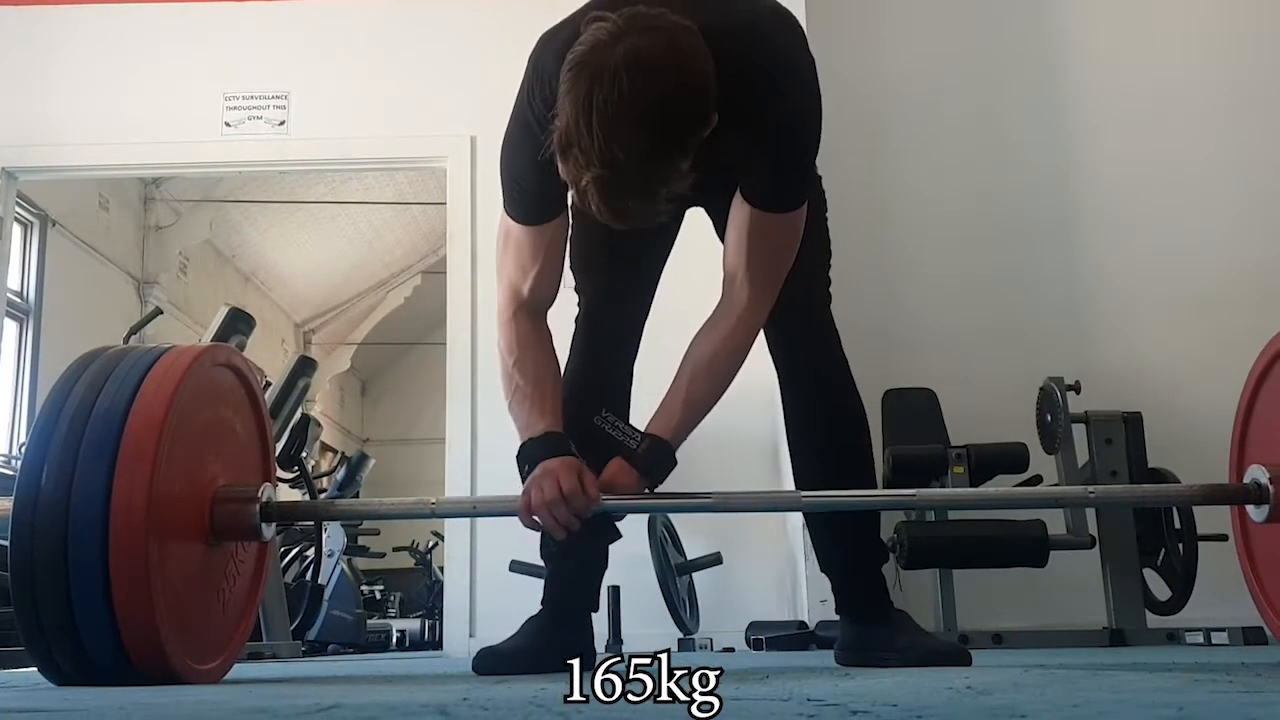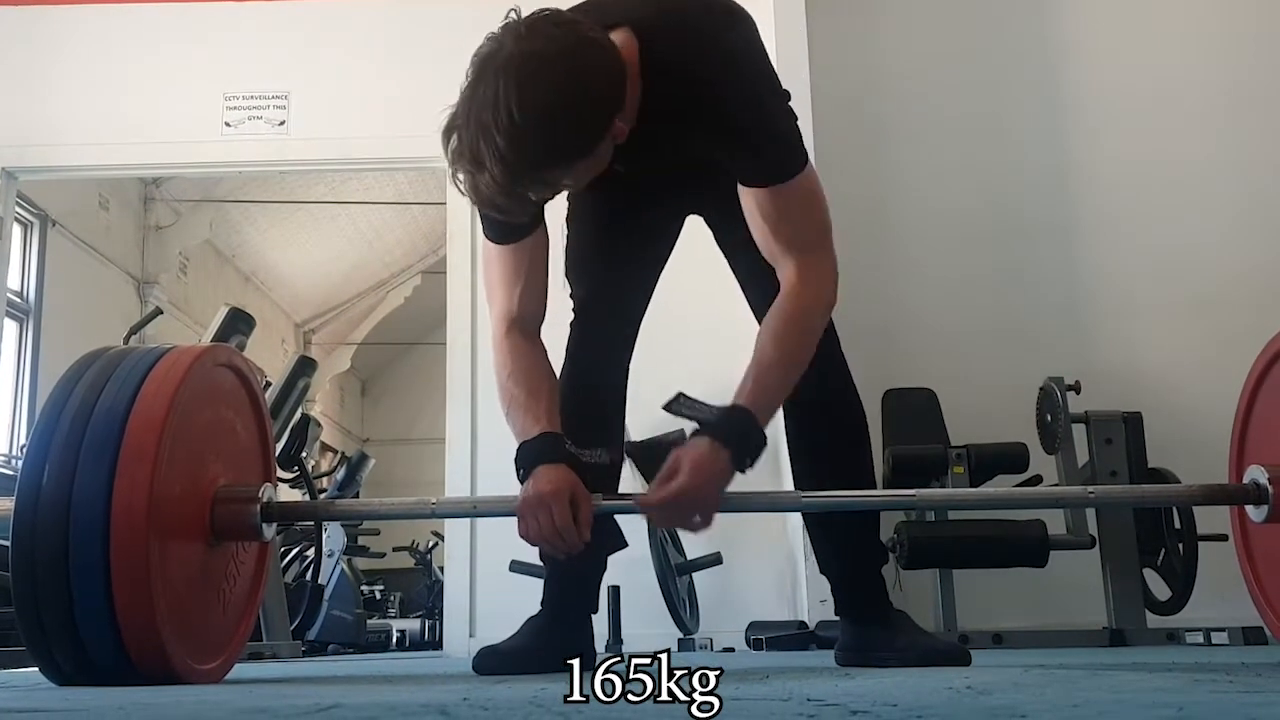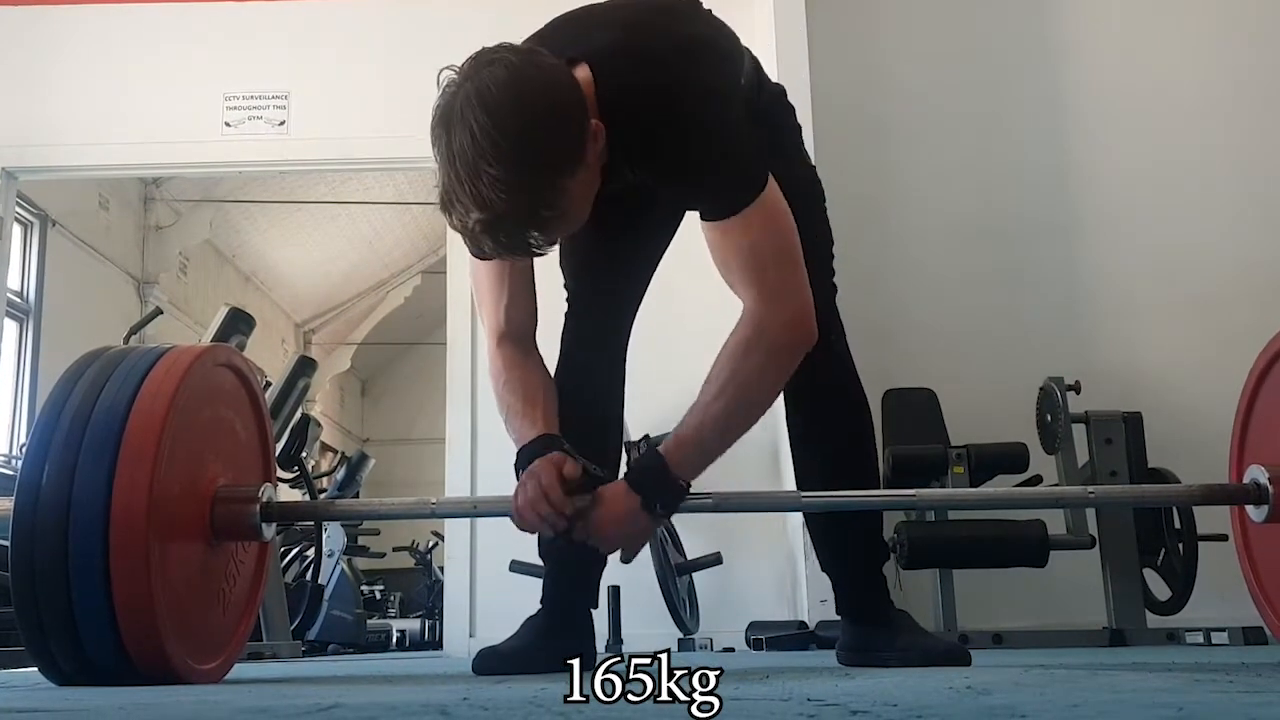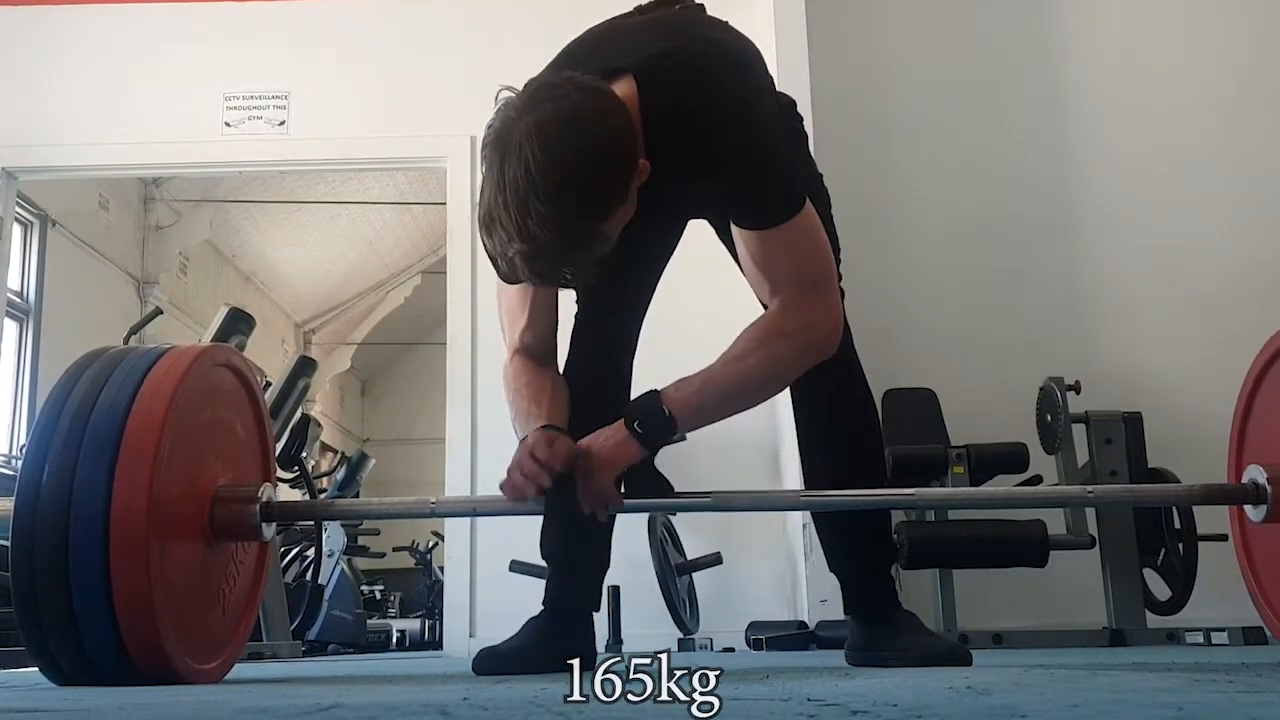
dt=0.7s
person 1, frame 1
left shoulder: (772, 74)
right shoulder: (550, 99)
left elbow: (746, 301)
right elbow: (522, 305)
left wrist: (650, 454)
right wrist: (544, 449)
left hip: (747, 145)
right hip: (606, 147)
left knee: (804, 336)
right knee: (601, 333)
left ankle: (867, 613)
right ankle: (565, 616)
person 1, frame 2
left shoulder: (717, 63)
right shoulder: (506, 131)
left elbow: (810, 273)
right elbow: (514, 324)
left wrist: (729, 439)
right wrist: (541, 456)
left hip: (737, 158)
right hip: (622, 179)
left knee: (810, 346)
right knee: (596, 336)
left ankle: (867, 613)
right ankle: (565, 618)
person 1, frame 3
left shoulder: (689, 94)
right shoulder: (498, 157)
left elbow: (782, 319)
right elbow: (508, 337)
left wrist: (655, 483)
right wrist: (538, 447)
left hip: (745, 128)
right hip: (622, 159)
left knee: (815, 344)
right knee: (589, 333)
left ankle: (868, 613)
right ankle: (565, 617)
person 1, frame 4
left shoulder: (727, 107)
right shoulder: (526, 175)
left elbow: (810, 318)
right elbow: (528, 350)
left wrist: (649, 422)
right wrist: (544, 432)
left hip: (734, 147)
left knee: (826, 346)
right knee: (598, 335)
left ankle: (876, 614)
right ankle: (567, 617)
